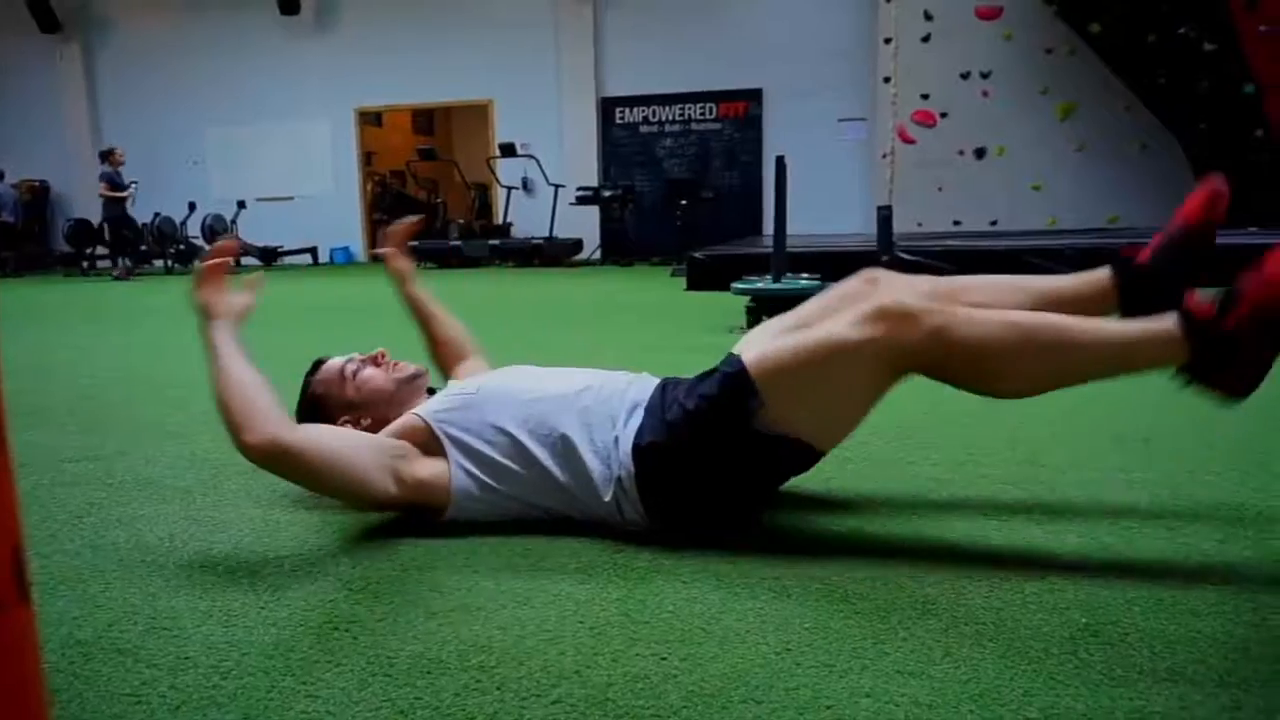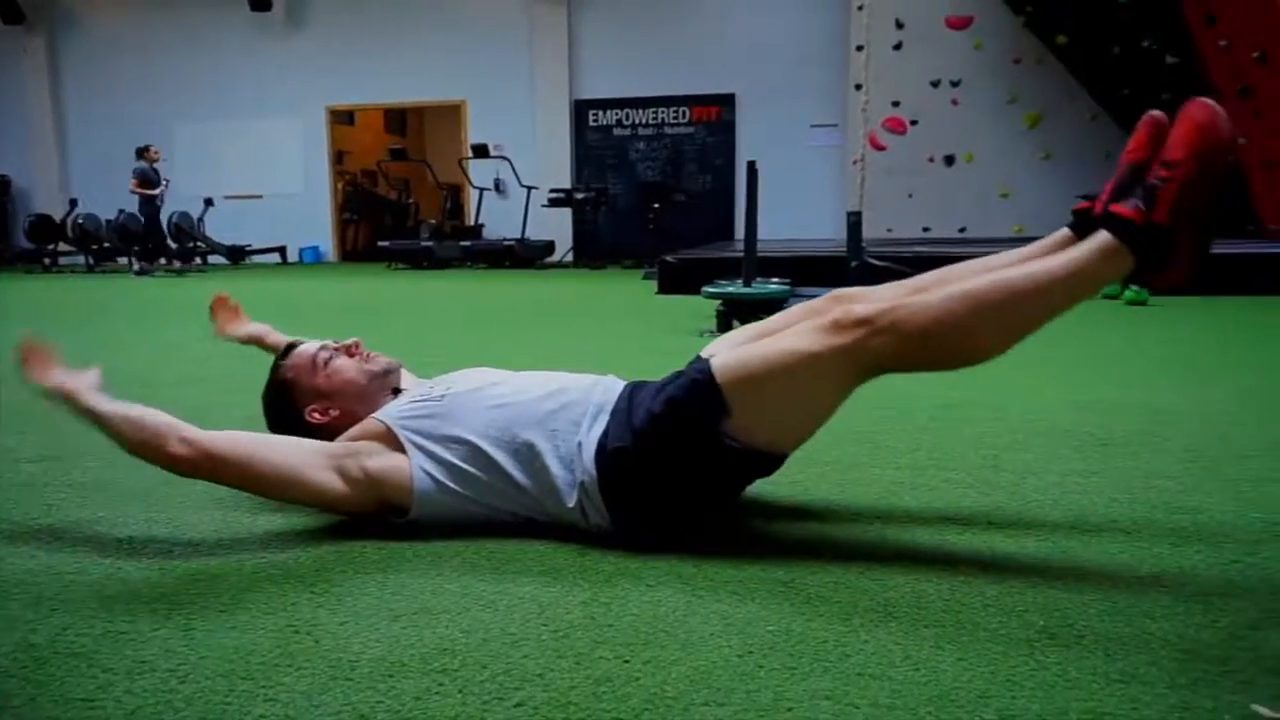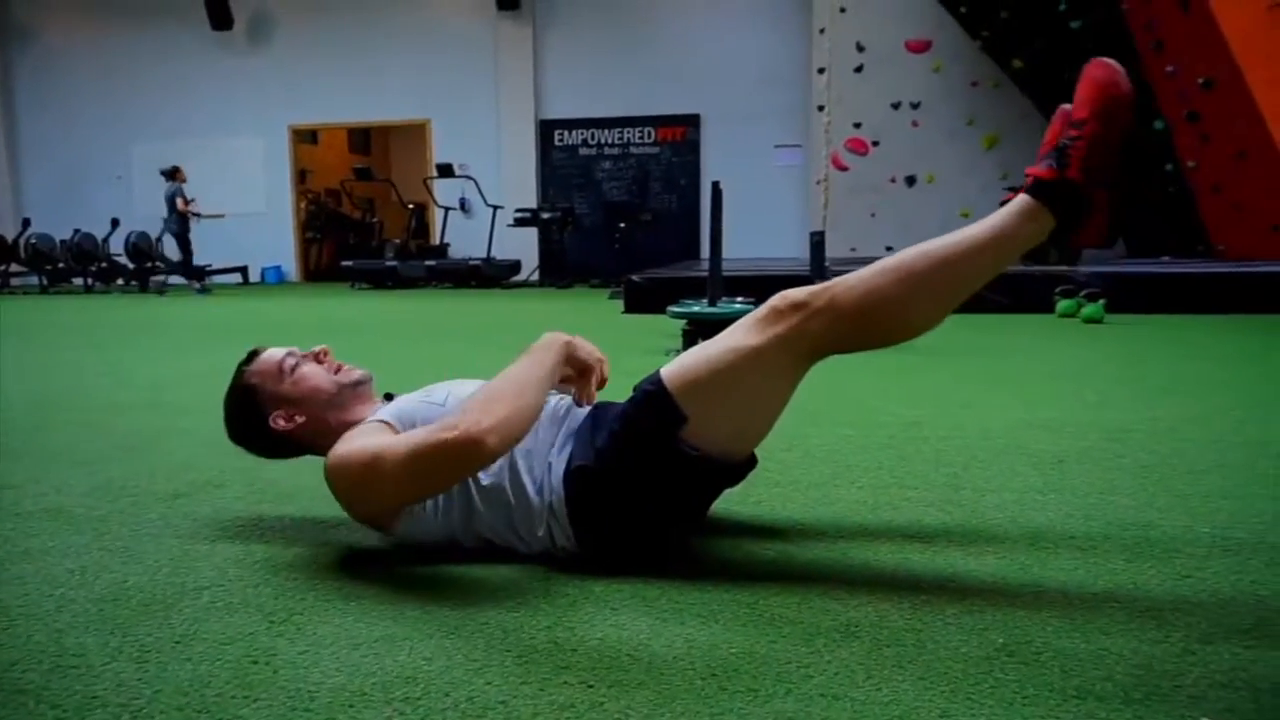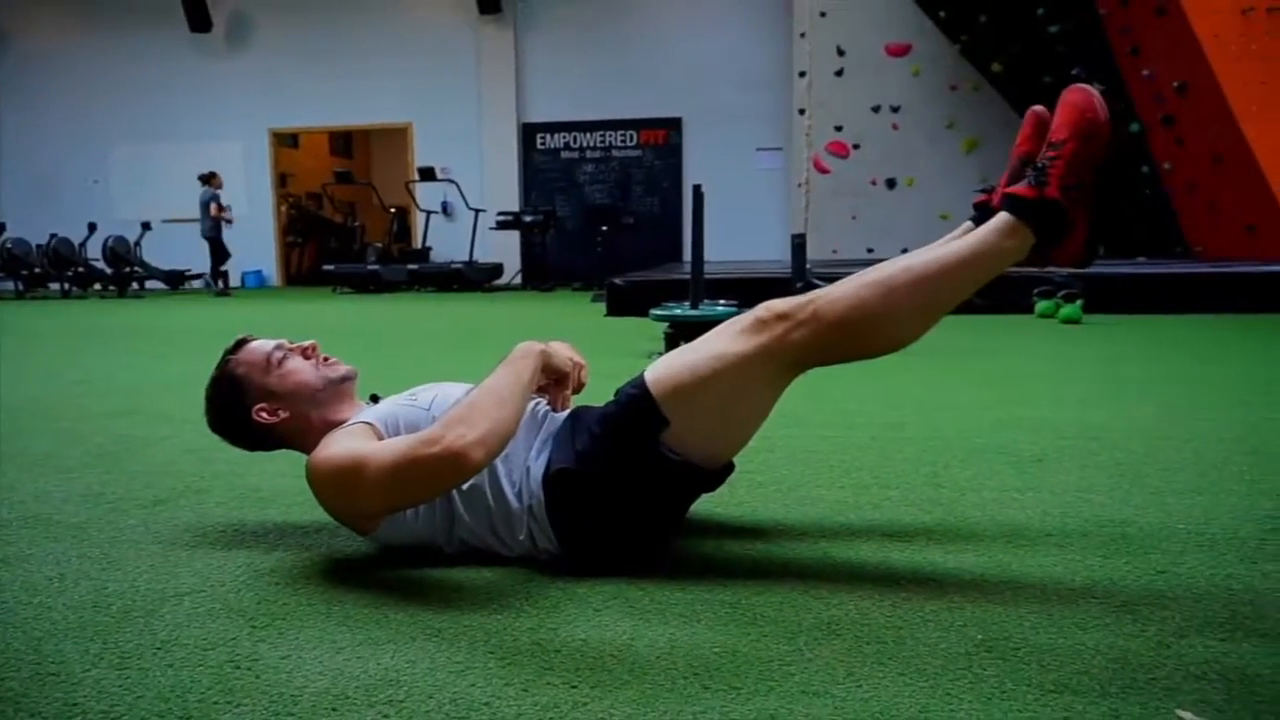
dt=0.7s
person 1, frame 1
left shoulder: (445, 410)
right shoulder: (401, 460)
left elbow: (460, 355)
right elbow: (266, 437)
left wrist: (404, 274)
right wrist: (220, 325)
left hip: (680, 420)
right hip: (678, 462)
left knee: (883, 295)
right knee: (902, 324)
left ankle: (1127, 286)
person 1, frame 2
left shoulder: (410, 411)
right shoulder: (356, 459)
left elbow: (340, 362)
right elbow: (180, 442)
left wrist: (253, 331)
right wrist: (81, 390)
left hip: (639, 430)
right hip: (639, 463)
left knee: (855, 306)
right knee: (859, 328)
left ankle: (1100, 233)
right ankle: (1124, 241)
person 1, frame 3
left shoulder: (400, 422)
right shoulder: (357, 466)
right elbow: (479, 438)
left wrist: (558, 362)
right wrist: (550, 351)
left hip: (613, 453)
right hip: (610, 488)
left knee: (806, 315)
right knee: (800, 316)
left ankle: (1033, 208)
right ankle: (1046, 203)
person 1, frame 4
left shoulder: (383, 422)
right shoulder: (338, 464)
right elbow: (461, 451)
left wrist: (544, 371)
right wrist: (527, 354)
left hip: (594, 455)
right hip: (590, 489)
left knee: (785, 321)
right knee: (788, 326)
left ankle: (998, 222)
right ankle: (1028, 223)
